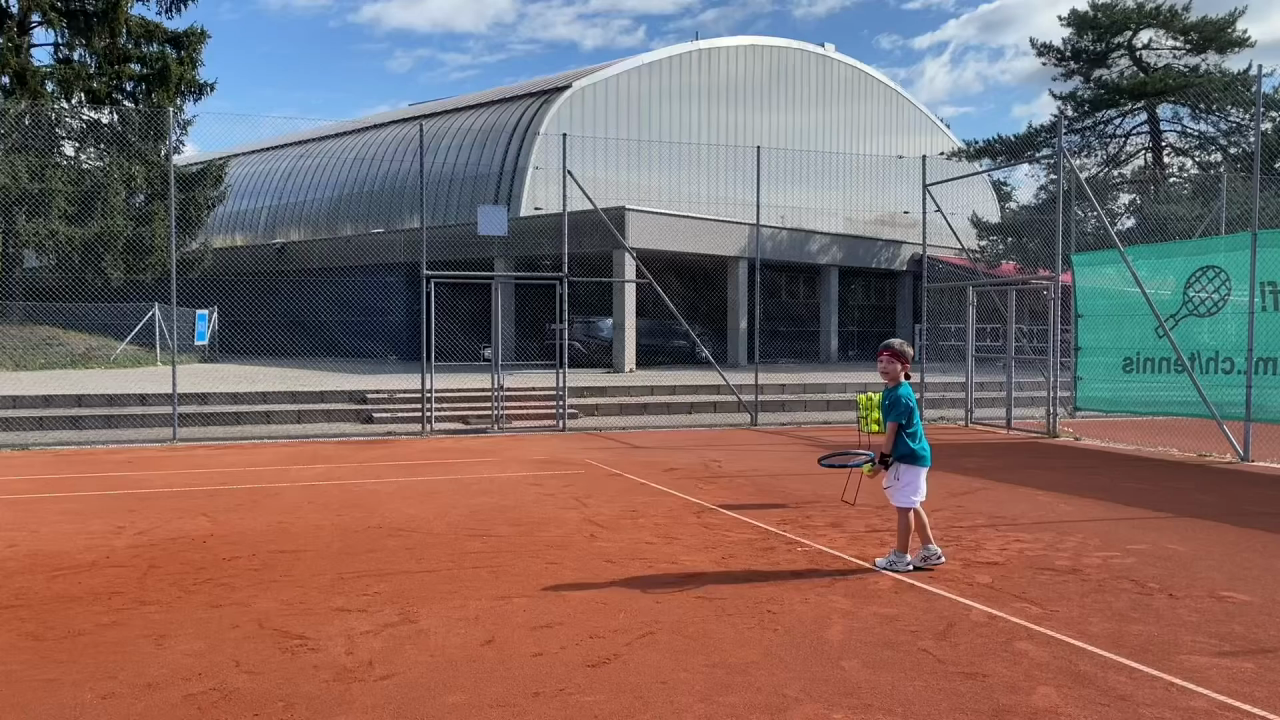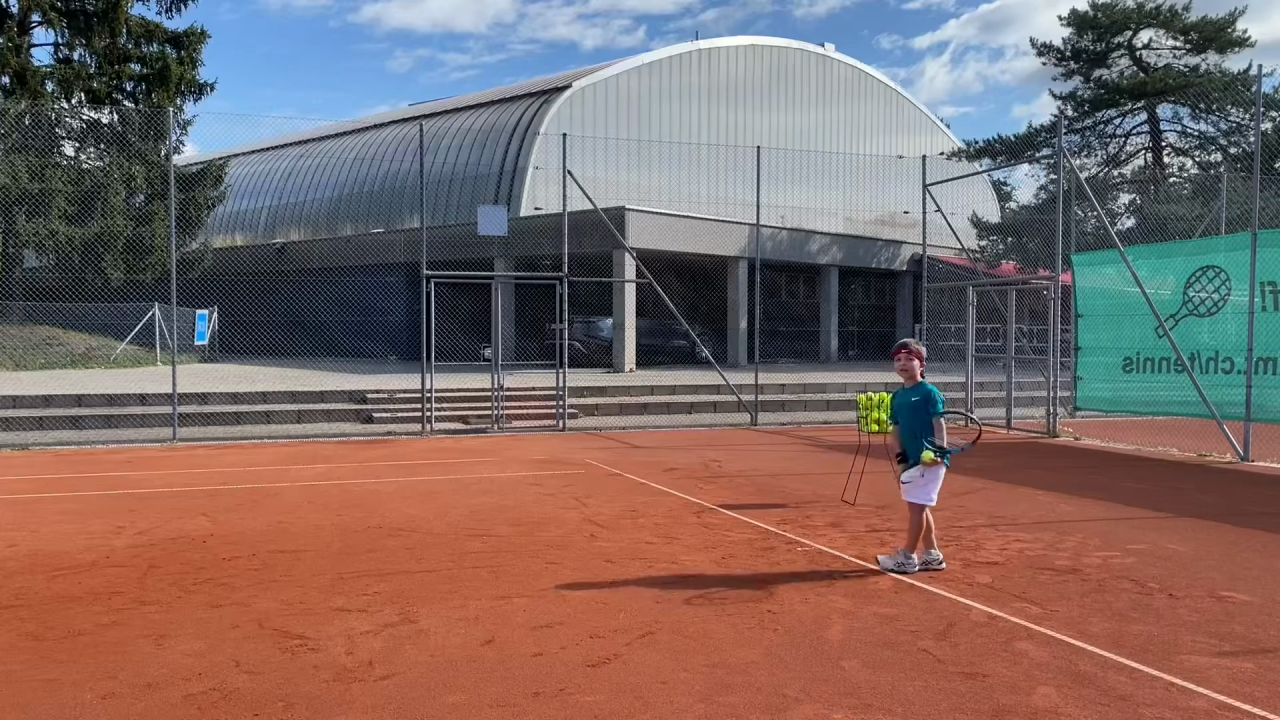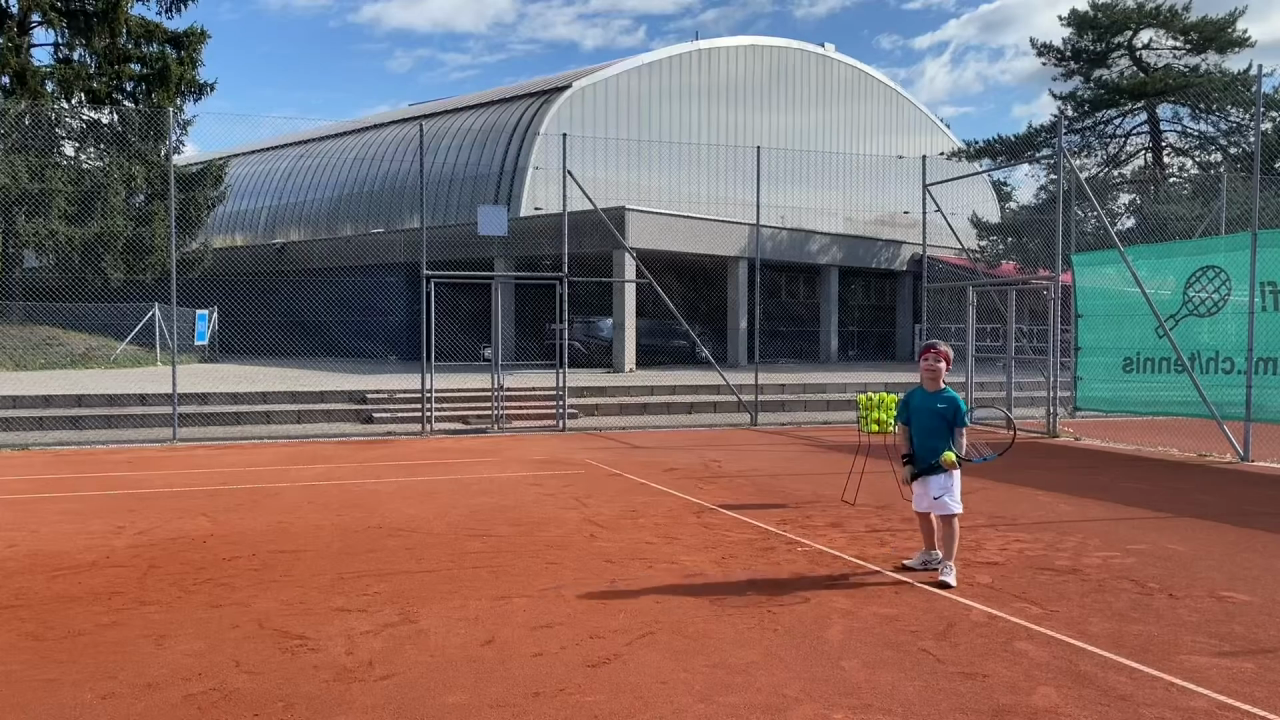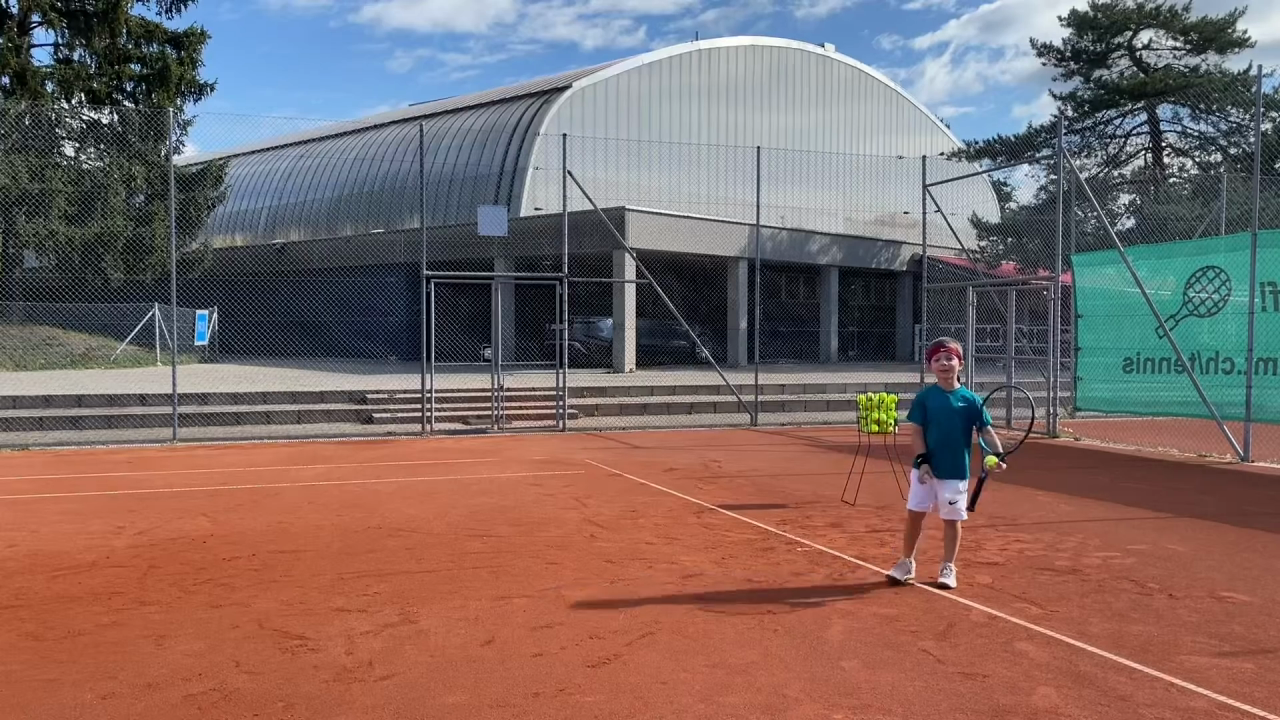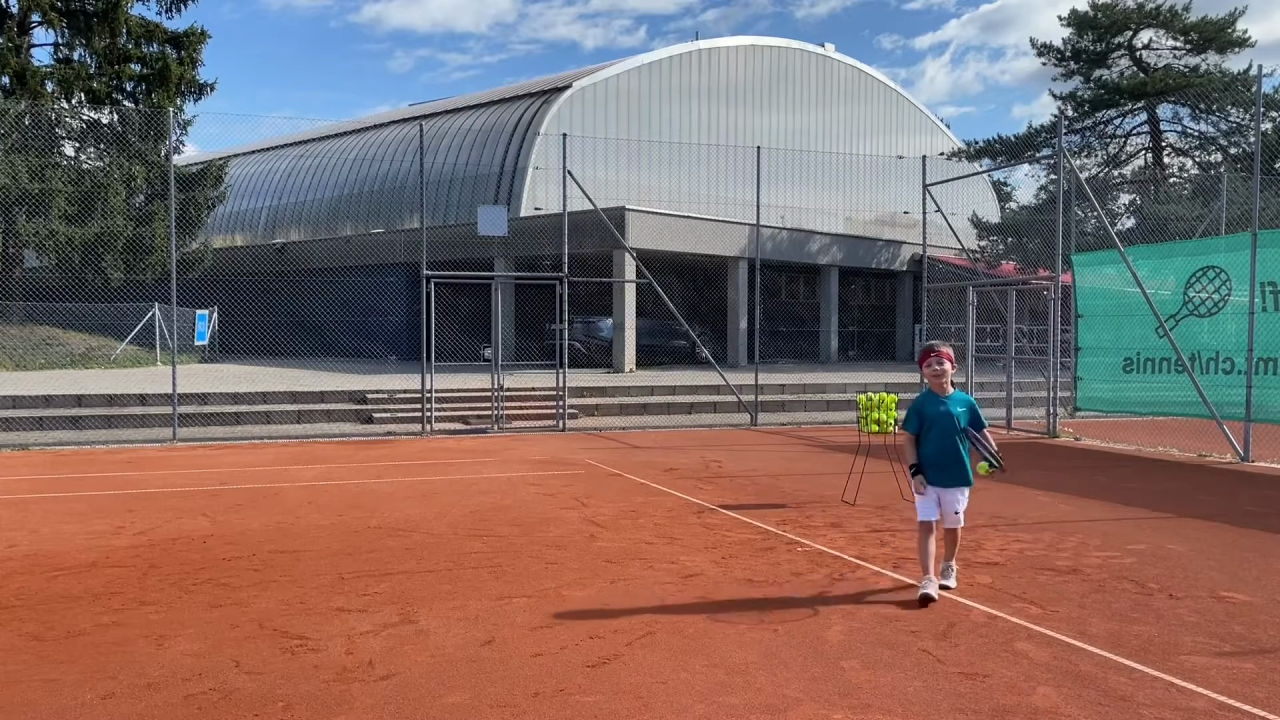
dt=0.4s
person 1, frame 1
left shoulder: (900, 396)
right shoulder: (890, 392)
left elbow: (891, 432)
left wrist: (881, 459)
right wrist: (886, 459)
left hip: (908, 458)
right hip: (913, 457)
left knee: (903, 507)
right knee: (912, 506)
left ankle: (900, 557)
right ankle: (930, 551)
person 1, frame 2
left shoulder: (929, 392)
right shoulder: (897, 396)
left elbow: (939, 424)
right elbow: (896, 431)
right wrist: (900, 458)
left hip: (930, 460)
right hip: (912, 461)
left knee: (917, 505)
right knee: (919, 507)
left ankle: (907, 556)
right ankle: (932, 556)
person 1, frame 3
left shoulder: (953, 400)
right shoulder: (911, 397)
left elbow: (959, 434)
right elbow: (904, 431)
right wrist: (906, 462)
left hip: (945, 468)
right hip: (919, 467)
left knee: (948, 515)
right knee: (923, 512)
left ankle: (947, 566)
right ankle: (932, 554)
person 1, frame 4
left shoulder: (971, 400)
right shoulder: (924, 397)
left elbow: (985, 430)
right elbow: (916, 432)
left wrist: (998, 454)
right wrist: (922, 462)
left hip: (956, 471)
right hip: (925, 468)
left knee: (952, 519)
right knee: (914, 514)
left ankle: (948, 567)
right ankle: (907, 563)
person 1, frame 5
left shoulder: (967, 402)
right shoulder: (920, 404)
left elbow: (982, 433)
right elbow: (910, 440)
right wrist: (915, 471)
left hip: (957, 478)
right hip: (927, 477)
left knee: (953, 526)
right knee: (926, 526)
left ankle: (949, 566)
right ankle: (928, 580)
